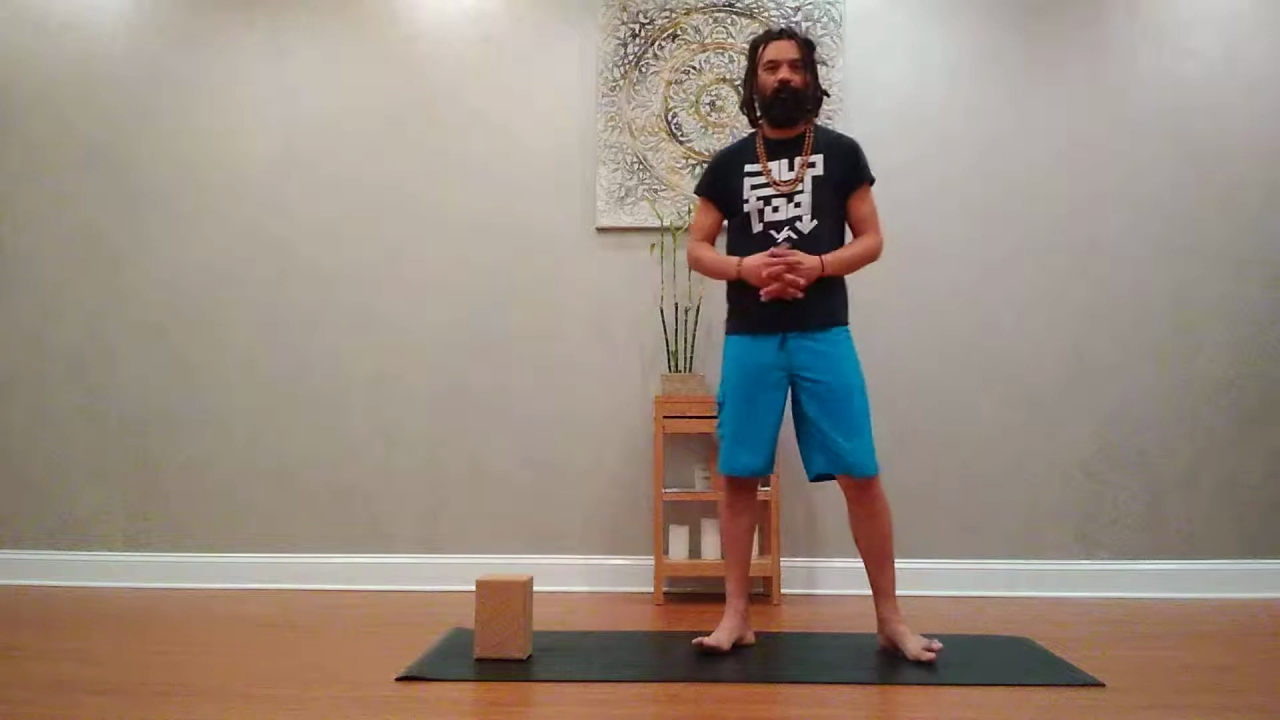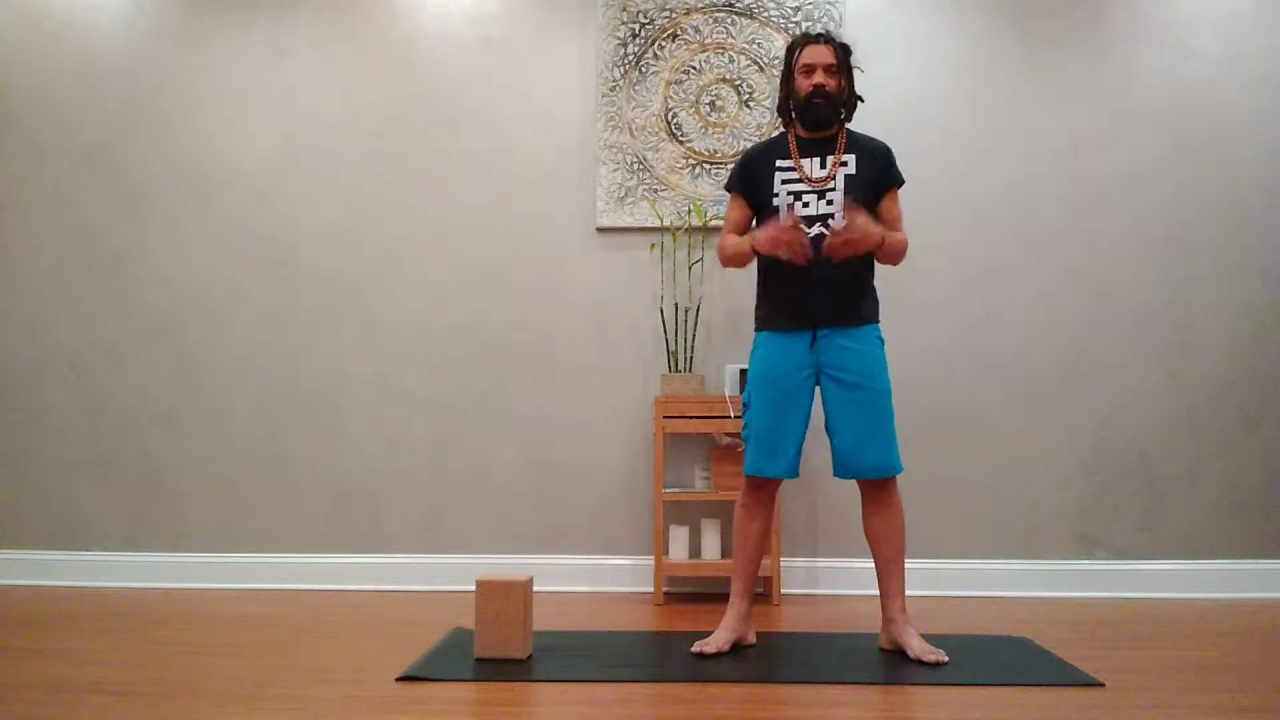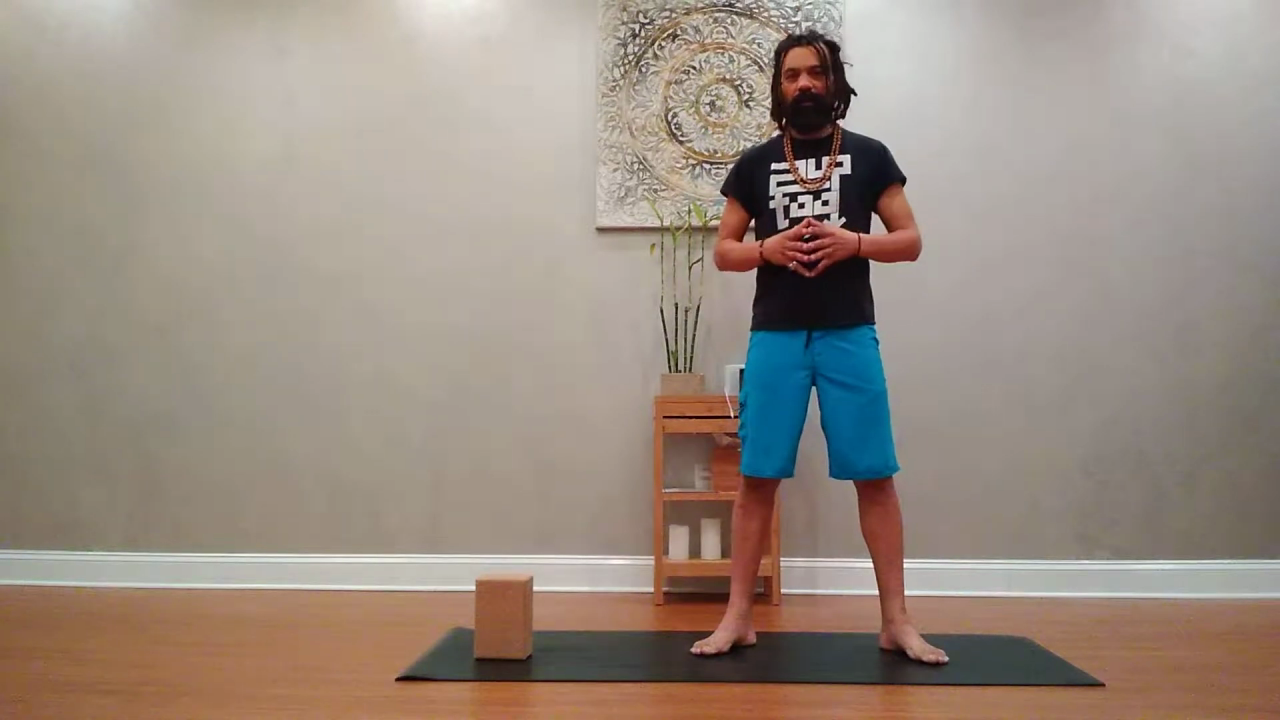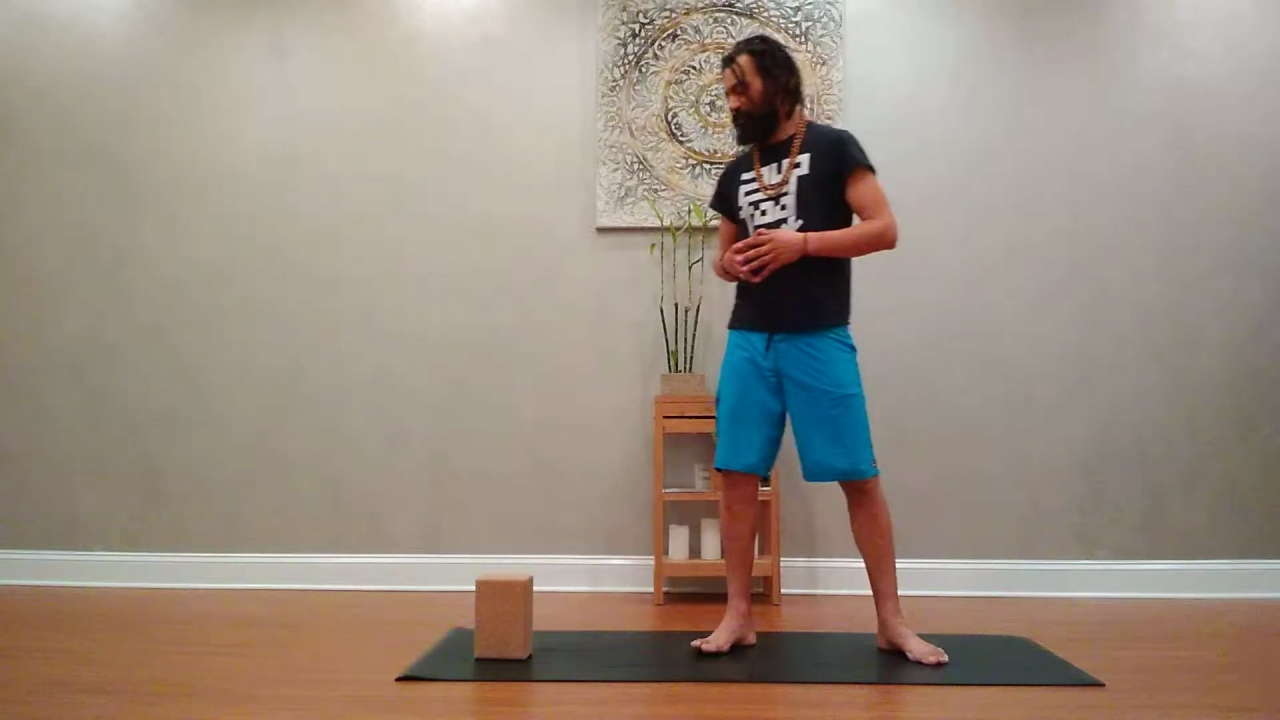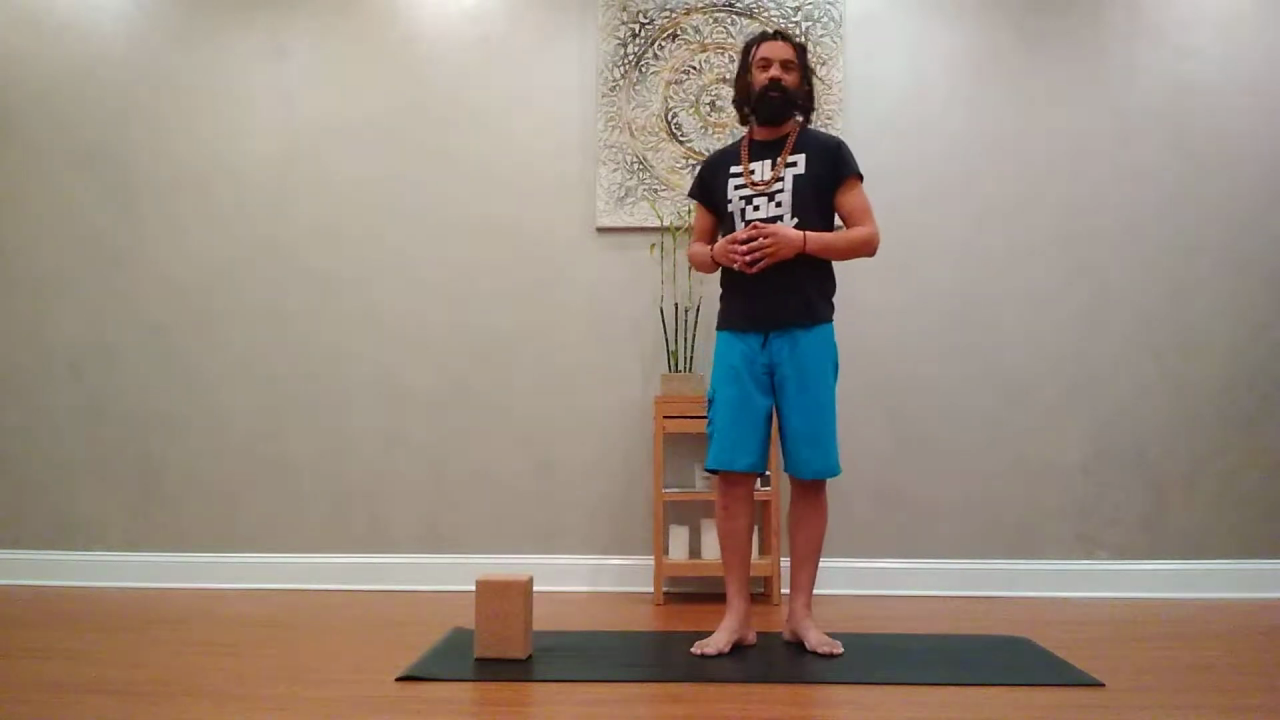
dt=1s
person 1, frame 1
left shoulder: (841, 152)
right shoulder: (729, 163)
left elbow: (871, 240)
right elbow: (697, 247)
left wrist: (817, 265)
right wrist: (741, 267)
left hip: (825, 335)
right hip: (750, 339)
left knee: (860, 475)
right knee: (740, 477)
left ankle: (890, 619)
right ankle: (736, 615)
person 1, frame 2
left shoulder: (873, 156)
right shoulder: (759, 160)
left elbow: (897, 252)
right elbow: (725, 250)
left wrist: (874, 237)
right wrist: (760, 243)
left hip: (855, 334)
right hip: (779, 336)
left knee: (878, 475)
right knee: (760, 476)
left ankle: (896, 620)
right ankle: (738, 615)
person 1, frame 3
left shoulder: (869, 155)
right shoulder: (755, 163)
left elbow: (910, 241)
right elbow: (723, 251)
left wrist: (852, 241)
right wrist: (767, 248)
left hip: (850, 336)
right hip: (775, 338)
left knee: (875, 476)
right knee: (758, 477)
left ankle: (896, 620)
right ankle: (738, 616)
person 1, frame 4
left shoulder: (834, 147)
right shoulder: (736, 171)
left elbow: (884, 230)
left wrist: (801, 242)
right wrist: (730, 261)
left hip: (820, 339)
right hip: (749, 341)
left knee: (858, 478)
right knee: (737, 475)
left ankle: (891, 620)
right ankle: (738, 615)
person 1, frame 5
left shoulder: (827, 152)
right shoulder: (719, 165)
left elbow: (867, 237)
right elbow: (696, 249)
left wrist: (799, 240)
right wrist: (720, 252)
left hip: (807, 334)
right hip: (738, 336)
left knee: (810, 475)
right knee: (732, 474)
left ankle: (800, 612)
right ankle: (737, 614)
